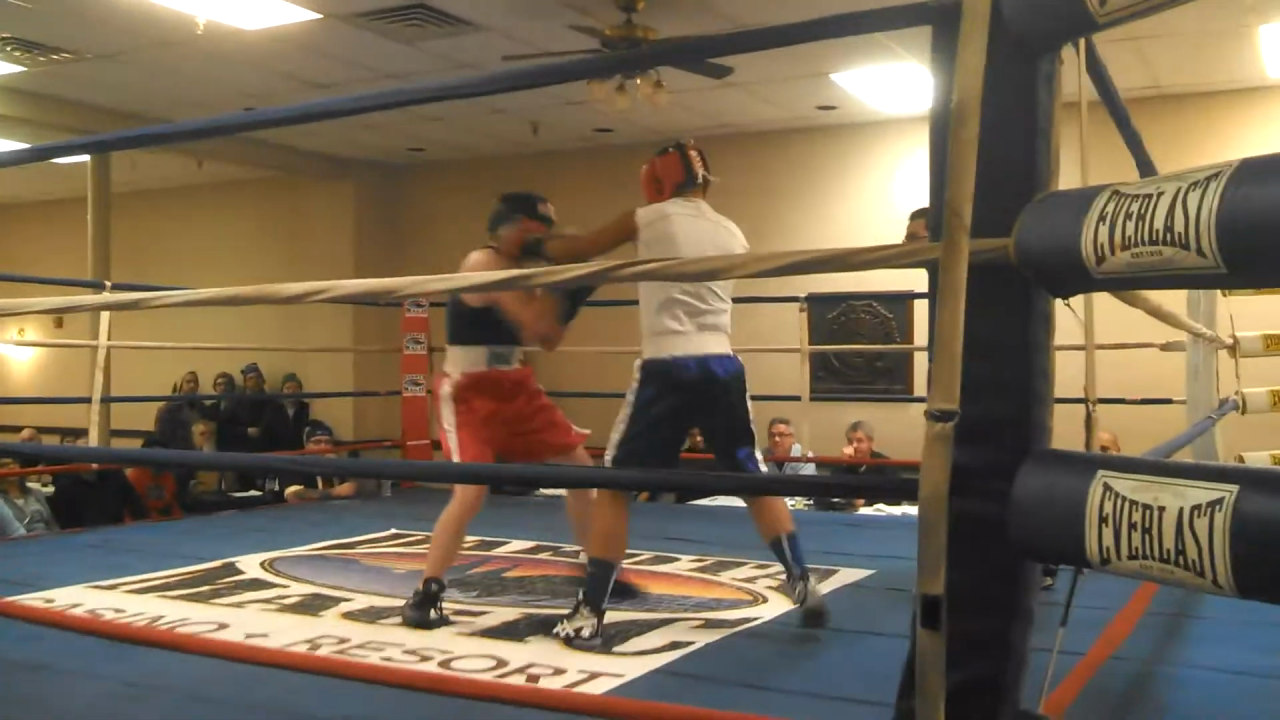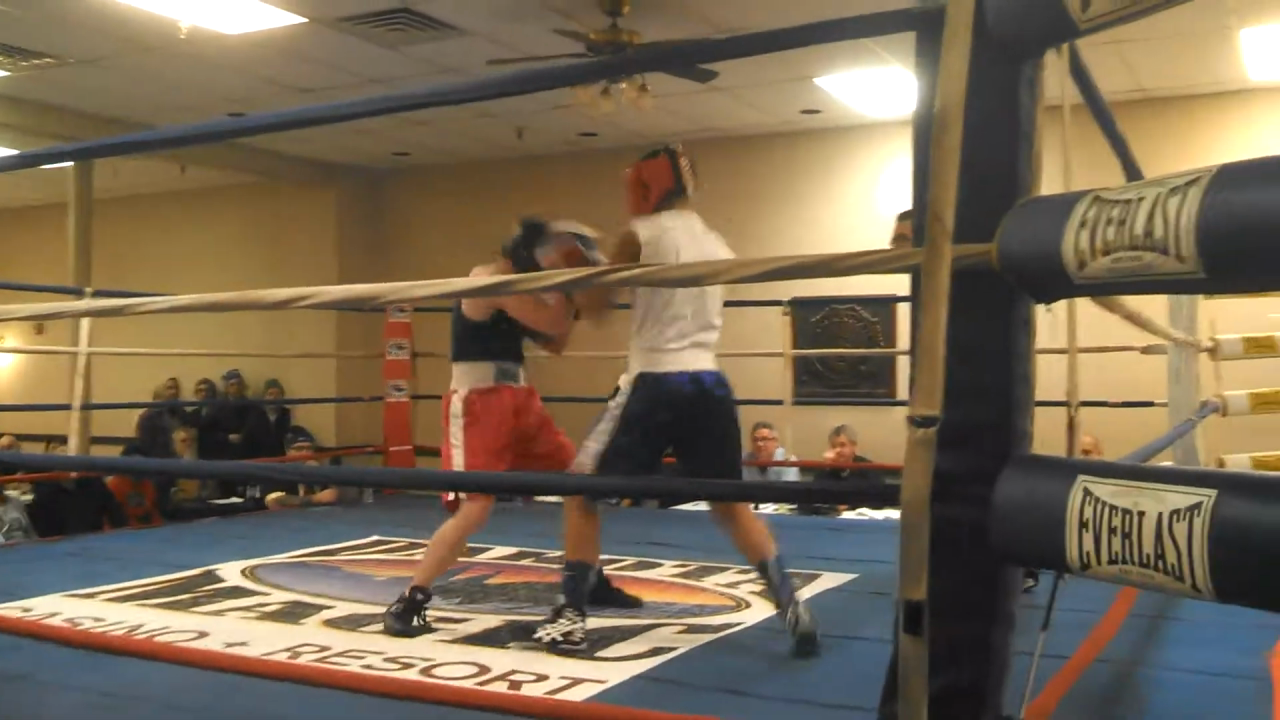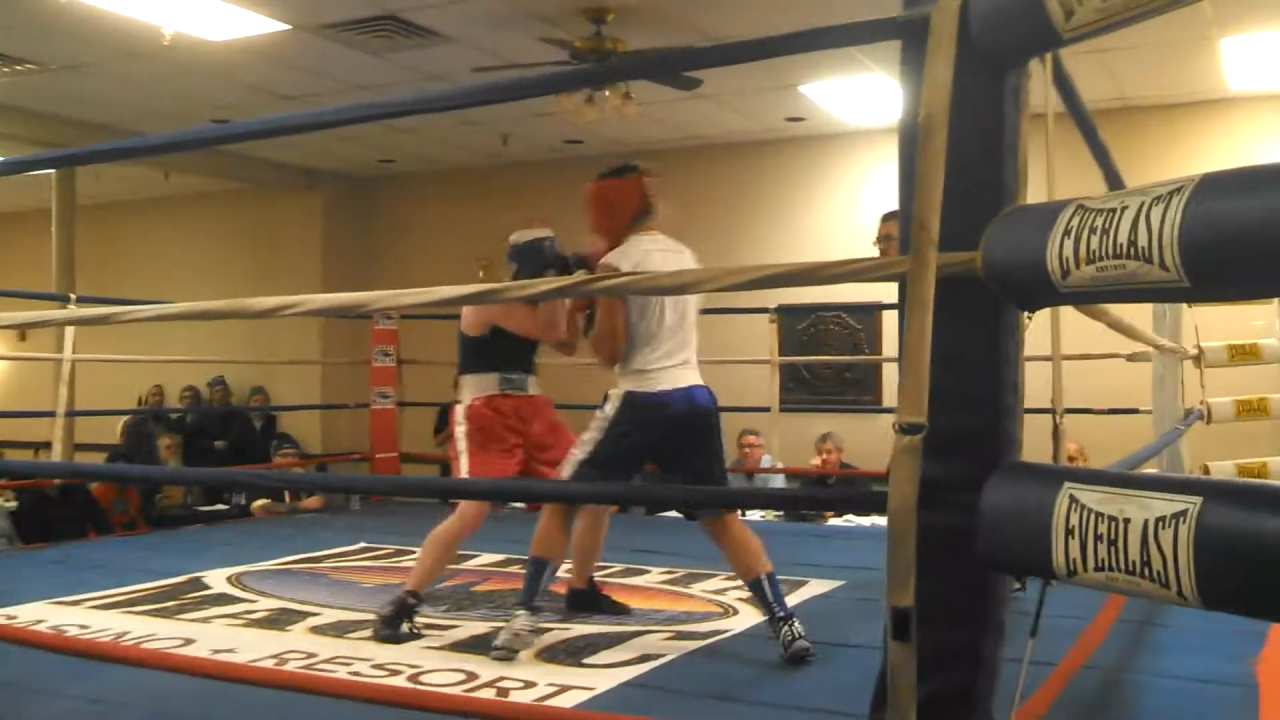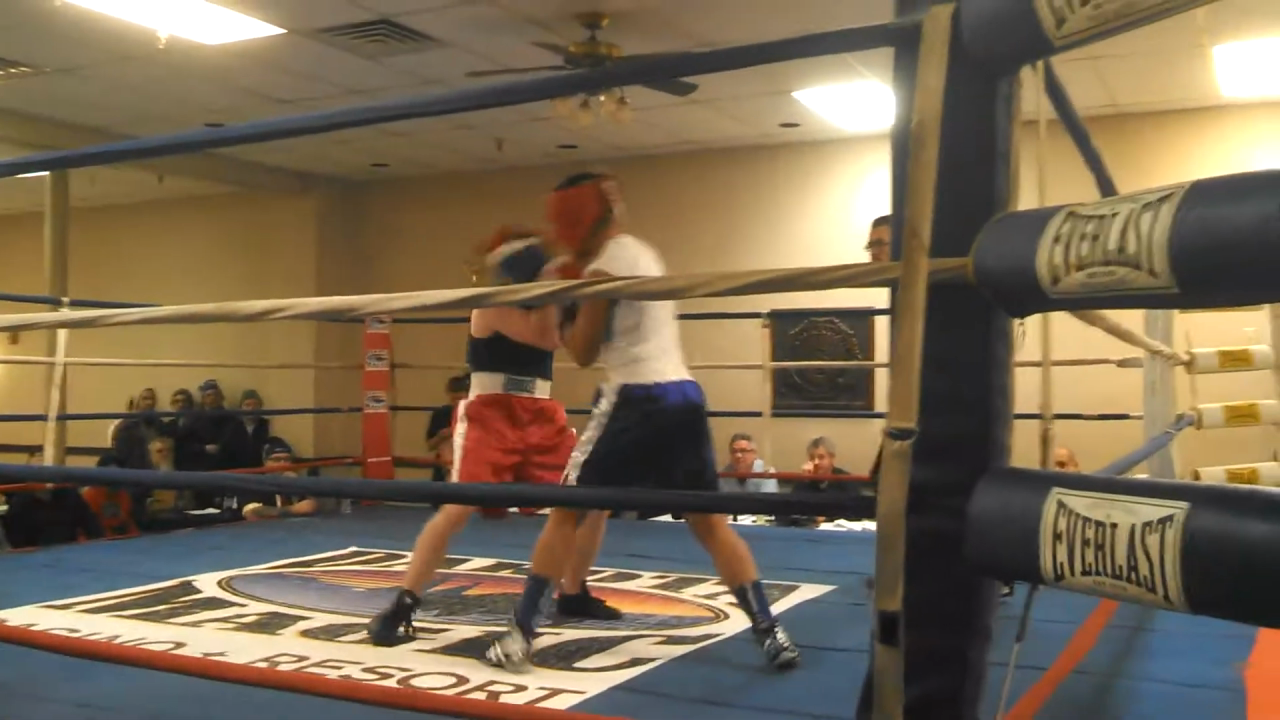
dt=0.1s
person 1, frame 1
left shoulder: (647, 219)
right shoulder: (733, 235)
left elbow: (574, 251)
left wrist: (529, 241)
left hip: (665, 370)
right hip: (721, 368)
left knee: (613, 491)
left ankle: (588, 614)
right ankle: (800, 582)
person 1, frame 2
left shoulder: (641, 236)
right shoulder: (718, 246)
left elbow: (592, 305)
left hip: (653, 385)
right hip: (708, 385)
left knee: (582, 497)
right knee: (733, 507)
left ankle: (570, 618)
right ankle: (792, 605)
person 1, frame 3
left shoulder: (614, 266)
right shoulder: (683, 255)
left elbow: (610, 350)
left wrist: (585, 316)
left hip: (642, 403)
right hip: (695, 399)
left knee: (561, 499)
right knee: (722, 520)
left ankle: (526, 616)
right ankle: (785, 625)
person 1, frame 4
left shoulder: (602, 267)
right shoulder: (641, 252)
left elbow: (581, 352)
left wrist: (566, 322)
left hip: (638, 398)
right hip: (683, 394)
left knee: (567, 512)
right knee: (708, 521)
left ankle: (519, 636)
right ankle: (771, 633)
person 2, frame 1
left shoulder: (524, 270)
right shoulder: (484, 263)
left elbow: (549, 338)
right elbow: (535, 325)
left wrist: (573, 299)
right wrist: (569, 282)
left hip: (513, 382)
right hip: (470, 387)
left knee: (579, 462)
right knee: (470, 494)
right ankle: (427, 592)
person 2, frame 2
right shoulder: (492, 275)
left elbow: (556, 341)
right elbow: (554, 327)
right wrist: (565, 267)
left hip: (517, 400)
right hip: (475, 402)
right knee: (475, 509)
left ankle: (591, 582)
right ankle: (411, 599)
person 2, frame 3
left shoulder: (535, 297)
right shoulder: (489, 297)
left elbow: (568, 344)
right elbow: (548, 331)
right wrist: (553, 276)
left hip: (531, 408)
right hip: (485, 411)
right knee: (471, 513)
left ankle: (582, 590)
right ankle: (402, 603)
person 2, frame 4
right shoulder: (493, 300)
right elbow: (542, 337)
left hip: (542, 412)
right hip: (489, 410)
right knee: (458, 507)
right ankle: (404, 602)
